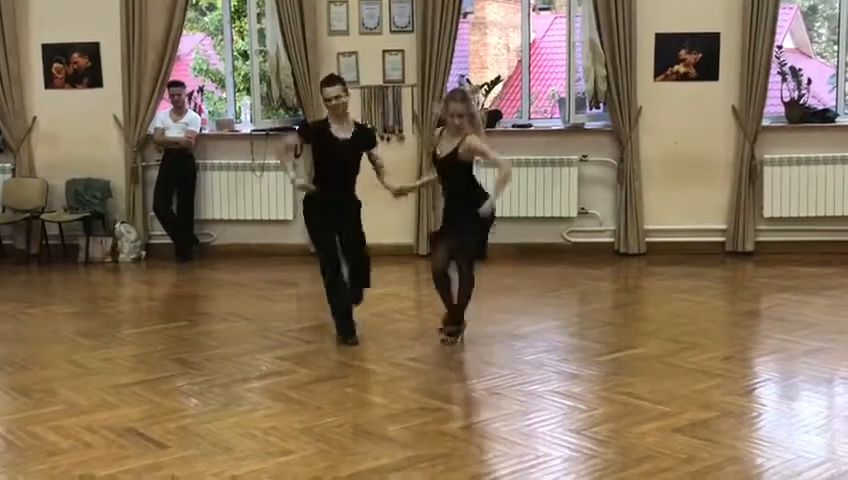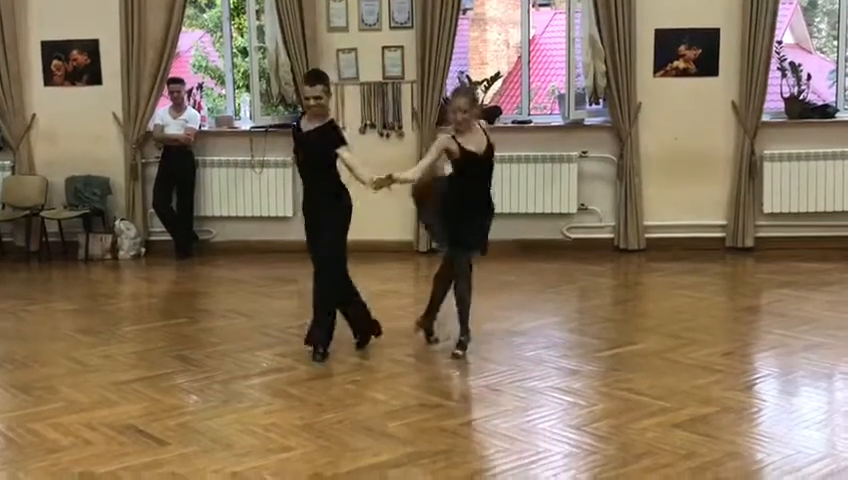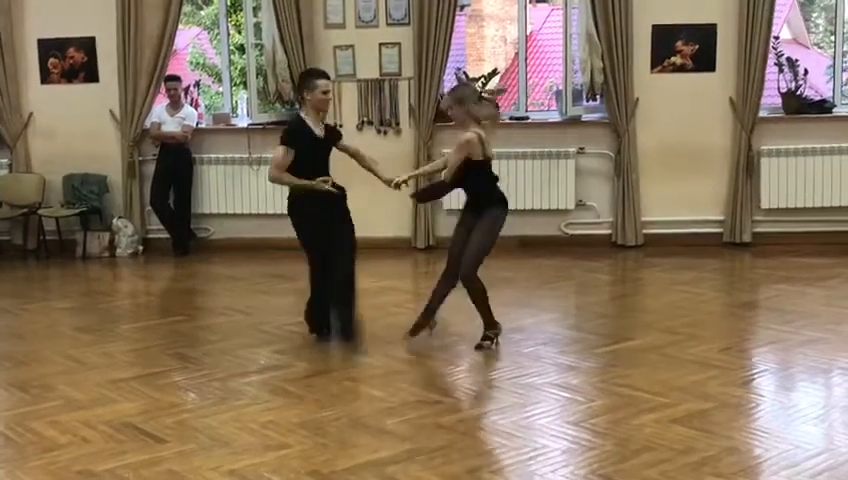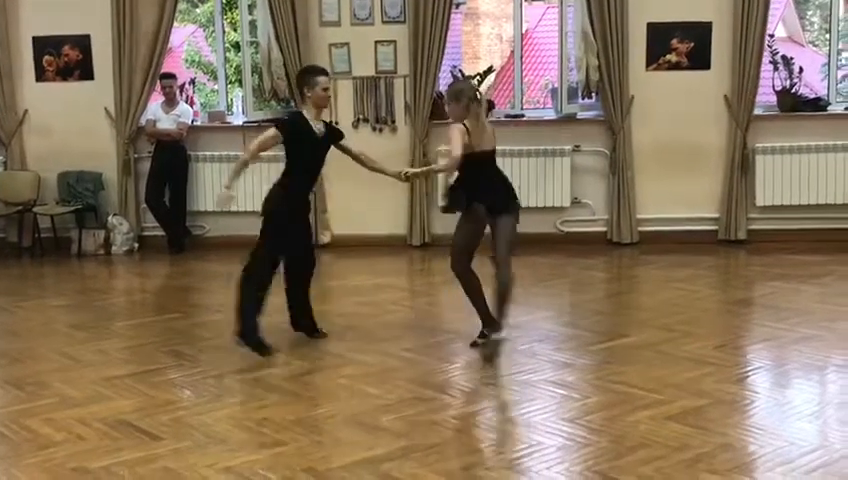
dt=0.4s
person 1, frame 1
left shoulder: (363, 133)
right shoulder: (316, 130)
left elbow: (378, 164)
right elbow: (286, 146)
left wrist: (387, 182)
right wrist: (293, 175)
left hip: (347, 204)
right hip: (319, 206)
left knee: (358, 260)
right knee: (330, 265)
left ankle: (349, 302)
right ankle: (345, 326)
person 1, frame 2
left shoulder: (331, 131)
right shoulder: (301, 122)
left elbow: (349, 160)
left wrist: (370, 180)
right wrist: (300, 159)
left hip: (334, 205)
right hip: (312, 204)
left knee: (328, 270)
right knee: (330, 271)
left ankle: (320, 339)
right ankle: (364, 325)
person 1, frame 3
left shoulder: (329, 131)
right shoulder: (294, 130)
left elbow: (354, 154)
right elbow: (275, 174)
left wrist: (382, 177)
right wrist: (311, 184)
left hip: (331, 201)
right hip: (304, 205)
left knee: (342, 261)
right knee: (323, 265)
left ankle: (345, 323)
right ankle: (320, 322)
person 1, frame 4
left shoulder: (328, 129)
right shoulder: (293, 123)
left elbow: (357, 156)
right elbow: (253, 151)
left wrist: (392, 173)
right wrist: (229, 185)
left hip: (298, 203)
right hip: (286, 204)
left knee: (302, 263)
right knee: (265, 262)
person 2, frame 1
left shoulder: (471, 141)
right shoulder: (440, 135)
left elbow: (505, 168)
left wrist: (491, 201)
right wrist: (412, 187)
left hip: (472, 209)
right hip: (455, 207)
left knee: (452, 266)
right knee: (439, 266)
left ankle: (455, 319)
right ankle: (454, 318)
person 2, frame 2
left shoulder: (483, 129)
right shoulder: (447, 141)
right elbow: (417, 172)
right wrist: (393, 177)
left hip: (479, 208)
right hip: (457, 209)
left knee: (452, 264)
right knee: (460, 268)
left ankle: (428, 318)
right ankle: (463, 333)
person 2, frame 3
left shoulder: (468, 138)
right shoulder: (475, 133)
left elbow: (447, 176)
right elbow: (445, 162)
left wrist: (449, 170)
right wrist: (410, 175)
left hip: (490, 208)
right hip: (474, 204)
left knee: (466, 270)
right knee: (453, 264)
left ankle: (491, 327)
right ankle: (428, 315)
person 2, frame 4
left shoulder: (458, 129)
right shoulder: (487, 126)
left elbow: (456, 161)
left wrist: (431, 170)
right wrist: (420, 171)
left hip: (479, 202)
right hip: (504, 198)
left knee: (460, 263)
right knee: (502, 261)
left ankle: (490, 323)
right ankle: (496, 324)
person 3, frame 1
left shoulder: (193, 117)
right shoulder: (162, 116)
left elbow: (188, 143)
right elbow: (156, 139)
left wrist: (167, 141)
right wrist: (178, 139)
left hip: (185, 161)
right hip: (168, 161)
left knee: (185, 206)
right knee: (160, 205)
left ankle: (184, 247)
right ankle: (185, 240)
person 3, frame 2
left shoulder: (193, 114)
right shoulder: (161, 113)
left elbow: (187, 140)
right elbow: (156, 136)
left wrist: (166, 138)
right wrist: (177, 136)
left hip: (184, 158)
right hip: (167, 158)
left knee: (184, 203)
right knee: (159, 202)
left ankle: (184, 243)
right ankle: (185, 237)
person 3, frame 3
left shoulder: (190, 112)
right shoulder: (158, 110)
left elbow: (184, 138)
right elbow: (153, 134)
left wrist: (163, 136)
right wrist: (174, 134)
left hip: (181, 156)
right hip: (164, 156)
left knee: (182, 200)
right knee: (157, 200)
left ankle: (181, 241)
right ankle: (183, 234)
person 3, frame 4
left shoulder: (185, 109)
right shoulder: (153, 107)
left elbow: (179, 135)
right elbow: (148, 131)
left wrist: (158, 134)
right wrist: (169, 131)
left hip: (177, 153)
right hip: (159, 153)
left knee: (177, 198)
right knee: (152, 197)
left ankle: (176, 238)
right ankle: (178, 231)
